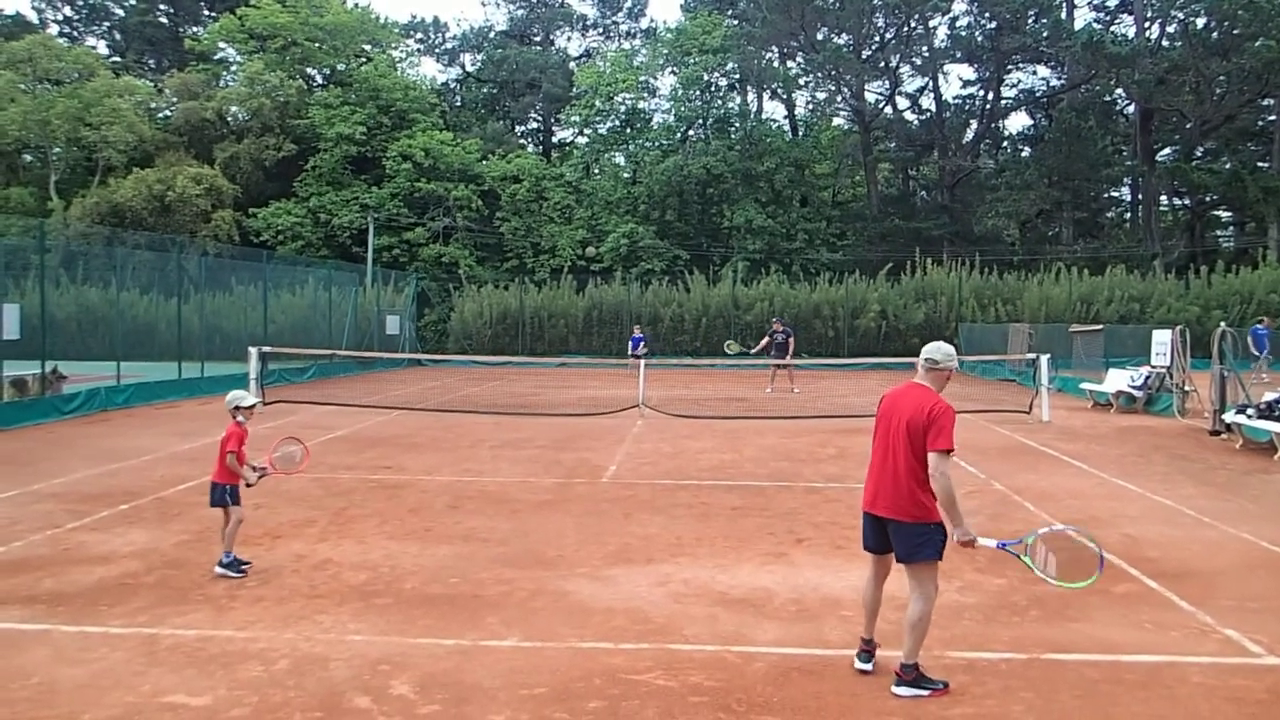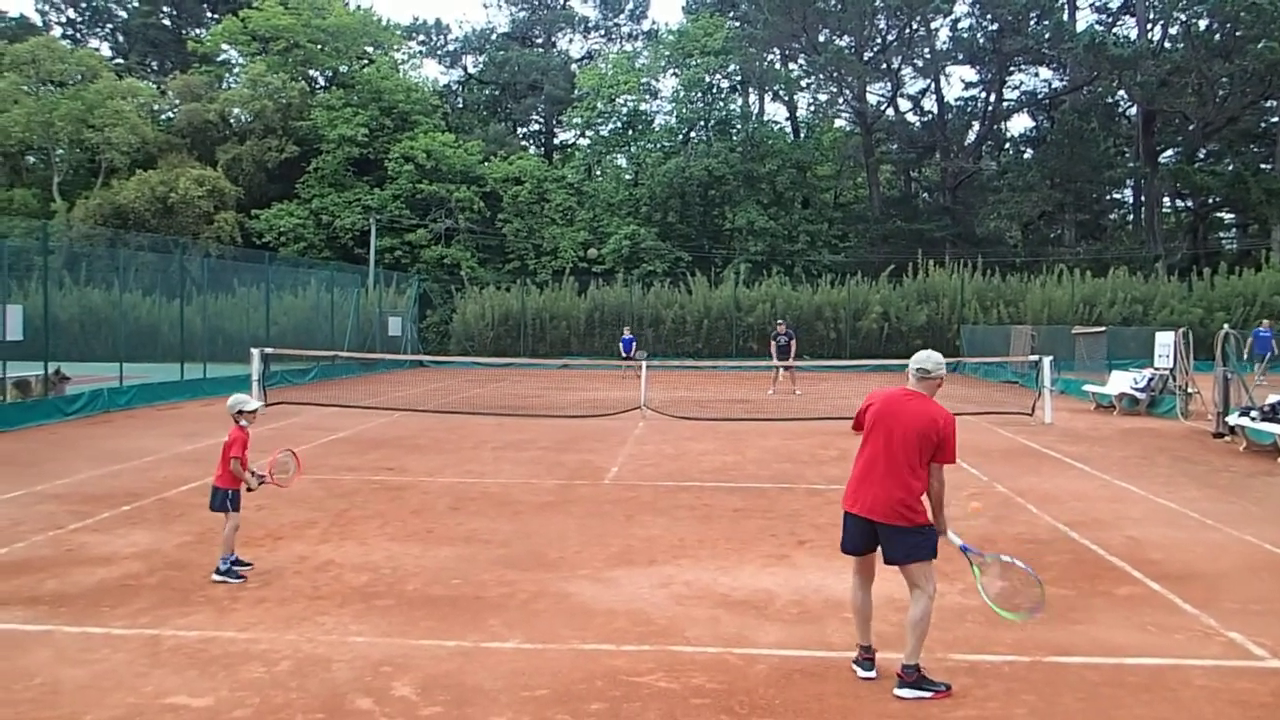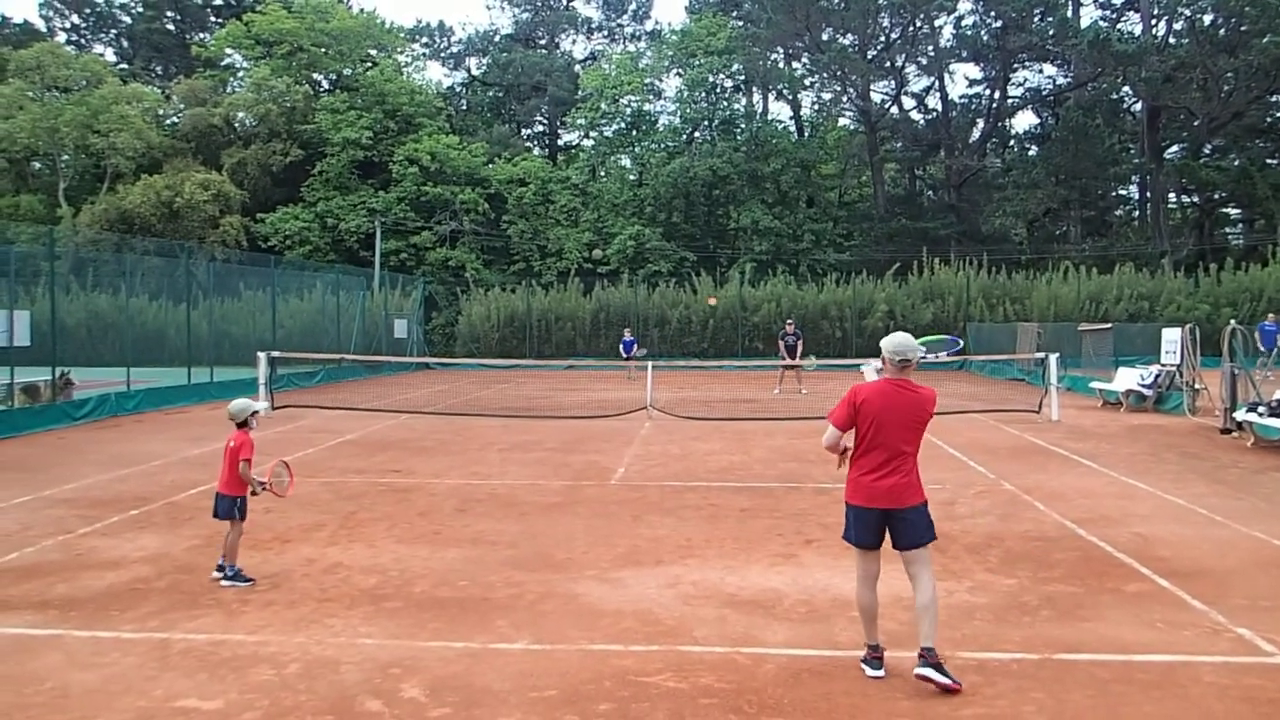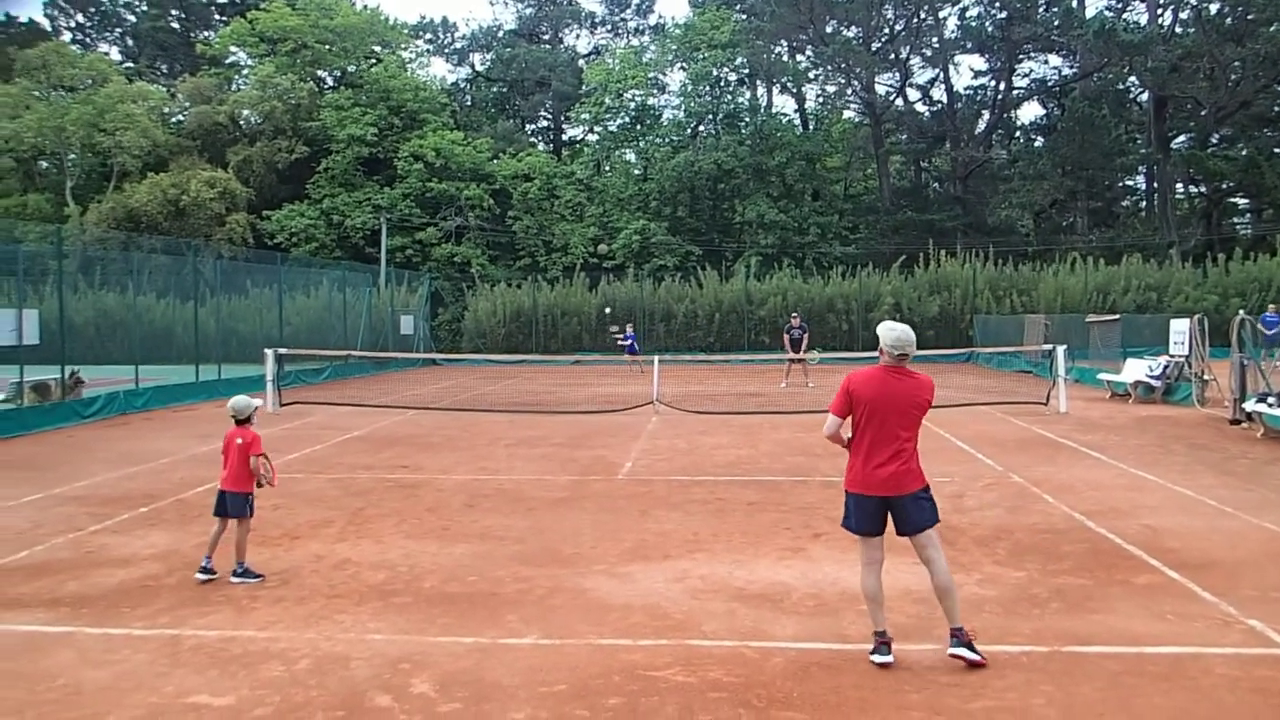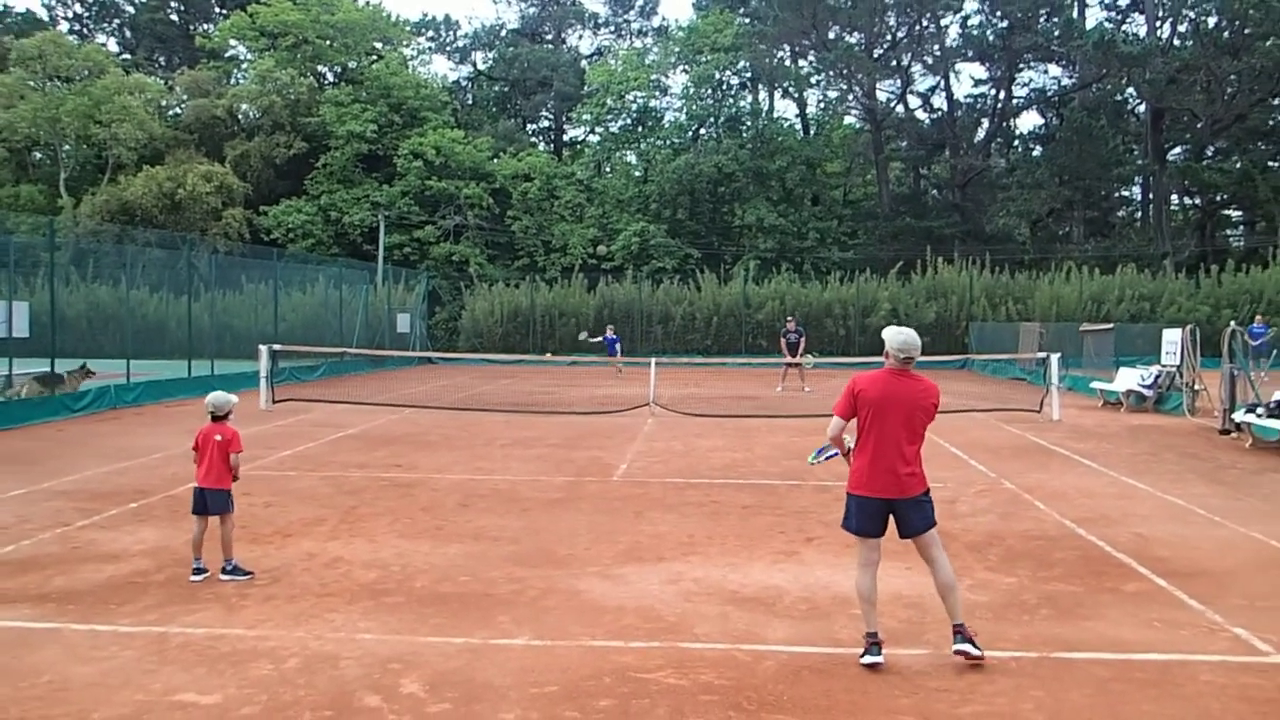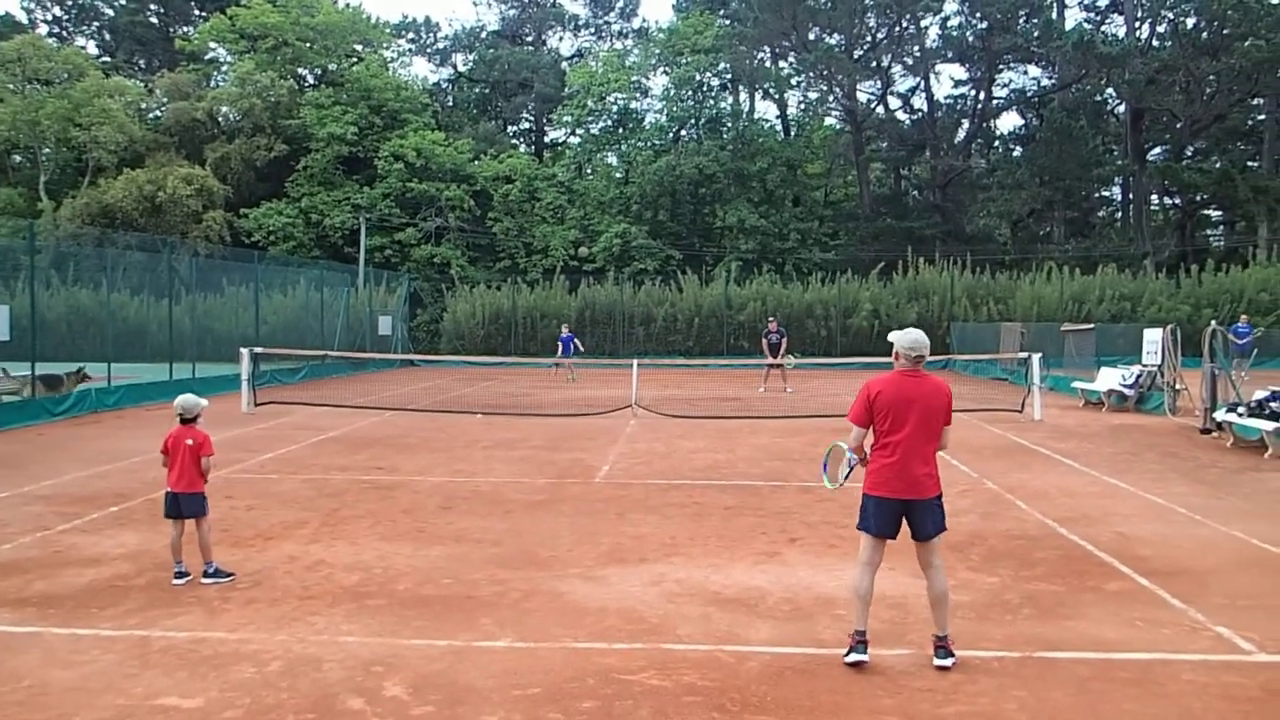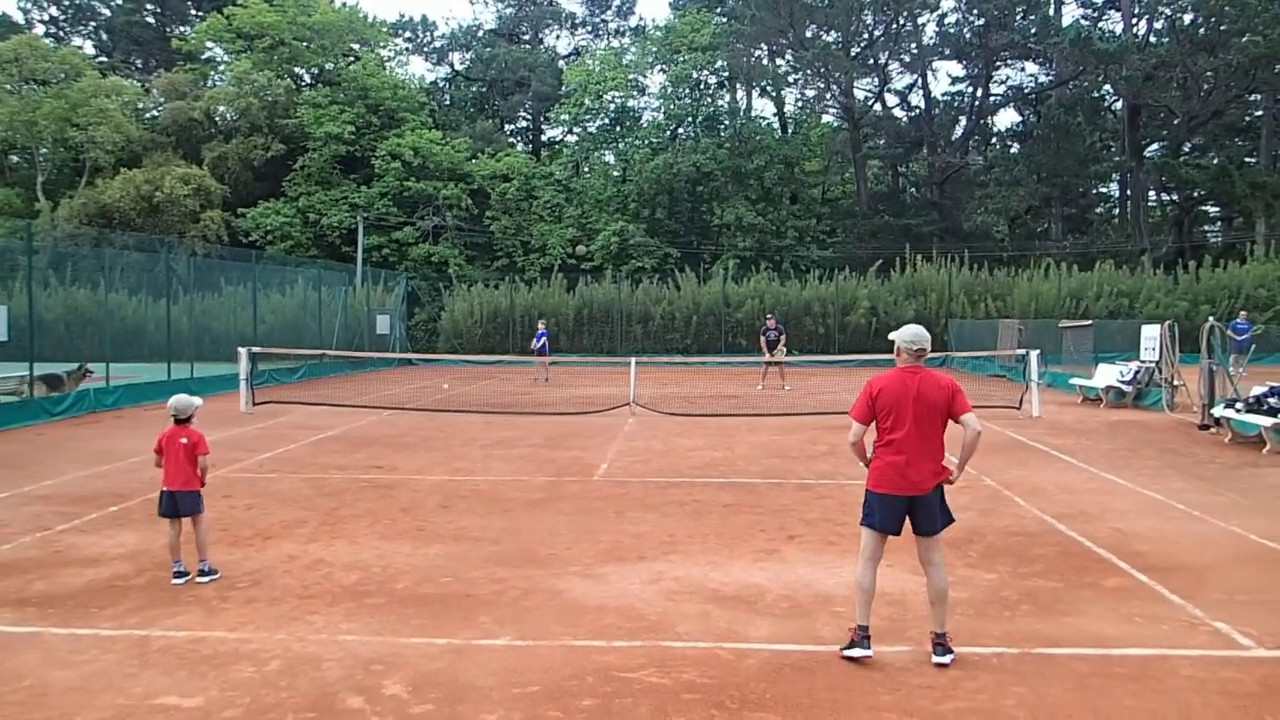
dt=0.4s
person 1, frame 1
left shoulder: (889, 396)
right shoulder: (939, 410)
right elbow: (938, 473)
right wrist: (959, 525)
left hip: (875, 501)
right hip: (912, 510)
left knee: (877, 573)
right knee: (924, 590)
left ankle: (866, 648)
right ankle: (907, 673)
person 1, frame 2
left shoulder: (876, 400)
right shoulder: (943, 421)
left elbow: (857, 430)
right elbow: (936, 480)
right wrist: (940, 521)
left hip: (859, 503)
right hip: (903, 513)
left knee: (862, 578)
right knee: (923, 590)
left ankle: (865, 655)
right ankle: (909, 674)
person 1, frame 3
left shoulder: (860, 393)
right shoulder: (927, 399)
left elbow: (829, 442)
left wrist: (845, 452)
right wrist: (873, 377)
left hip: (863, 496)
right hip: (907, 498)
left knee: (867, 576)
right knee: (922, 576)
left ankle: (874, 654)
right ankle: (927, 657)
person 1, frame 4
left shoulder: (855, 381)
right shoulder: (924, 386)
left elbow: (830, 431)
left hip: (864, 485)
right hip: (908, 484)
left knee: (871, 563)
right knee: (934, 557)
left ankle: (881, 642)
right ankle: (958, 636)
person 1, frame 5
left shoulder: (860, 384)
right shoulder: (930, 391)
left elbow: (833, 434)
left wrist: (846, 452)
left hip: (867, 486)
right hip: (910, 487)
left knee: (867, 564)
right knee: (936, 558)
left ankle: (872, 644)
right ankle: (960, 633)
person 1, frame 6
left shoulder: (874, 388)
right shoulder: (942, 390)
left elbow: (855, 442)
right elbow: (942, 442)
left wrist: (866, 459)
left hip: (881, 488)
right hip: (925, 489)
left knee: (867, 564)
right knee: (933, 566)
left ankle: (859, 641)
right ankle: (942, 644)
person 1, frame 7
left shoulder: (876, 385)
right shoulder: (946, 385)
left elbow: (855, 438)
right elbow: (974, 429)
left wrist: (868, 462)
right wrist: (958, 468)
left hip: (884, 484)
right hip: (928, 485)
left knee: (868, 559)
right knee: (933, 563)
left ankle: (861, 636)
right ankle: (940, 642)
person 2, frame 1
left shoulder: (241, 429)
right shoulder: (235, 432)
right elbow: (230, 461)
left wrist: (253, 468)
right wrist: (247, 477)
left hip: (228, 481)
right hip: (225, 482)
left knee: (230, 519)
right knee: (237, 517)
left ankle: (229, 557)
right ankle: (225, 562)
person 2, frame 2
left shoulder: (240, 432)
right shoulder: (239, 436)
right elbow: (234, 466)
left wrist: (253, 473)
right wrist: (249, 482)
left hip: (227, 484)
right hip: (227, 486)
left knee: (231, 522)
right knee: (233, 523)
left ankle: (231, 558)
right ankle: (222, 568)
person 2, frame 3
left shoulder: (234, 436)
right shoulder: (246, 440)
right elbow: (243, 470)
left wrist: (253, 480)
right wrist: (254, 485)
left hip: (225, 489)
right hip: (235, 493)
left knee: (233, 528)
right knee: (237, 530)
left ankle: (223, 564)
right ankle: (230, 573)
person 2, frame 4
left shoulder: (229, 435)
right shoulder: (253, 437)
right elbow: (254, 465)
left wrist: (257, 475)
right wrist: (260, 479)
left hip: (225, 486)
right hip: (241, 489)
left knee: (220, 526)
right knee: (243, 528)
left ankle: (205, 566)
right ankle: (239, 570)
person 2, frame 5
left shoulder: (202, 431)
right shoulder: (231, 433)
left elbow: (196, 459)
right elbow: (234, 462)
right wrist: (236, 474)
left hip: (201, 484)
right hip: (221, 486)
left knee: (200, 525)
right knee: (227, 525)
left ankle: (197, 567)
right ankle: (228, 567)
person 2, frame 6
left shoulder: (171, 435)
right shoulder: (202, 437)
left elbow: (165, 462)
right elbow: (205, 466)
right wrist: (205, 477)
left hip: (174, 488)
right hip: (194, 489)
left knee: (177, 529)
right knee: (203, 528)
left ankle: (179, 571)
right ankle: (209, 570)
person 2, frame 7
left shoulder: (165, 435)
right shoulder: (197, 436)
left elbow: (158, 463)
right elbow: (203, 464)
right wrist: (203, 479)
left hip: (169, 488)
right hip: (190, 488)
left knee: (174, 528)
right knee: (199, 526)
left ankle: (178, 570)
right ankle: (203, 568)
